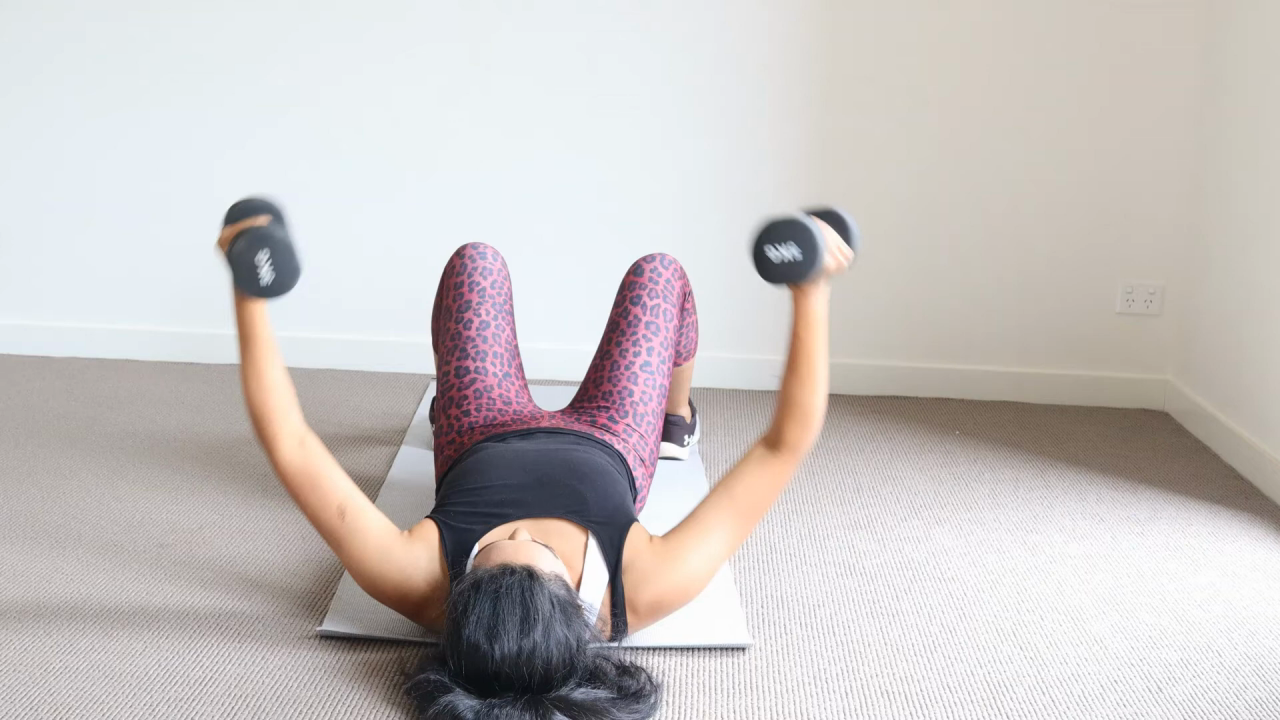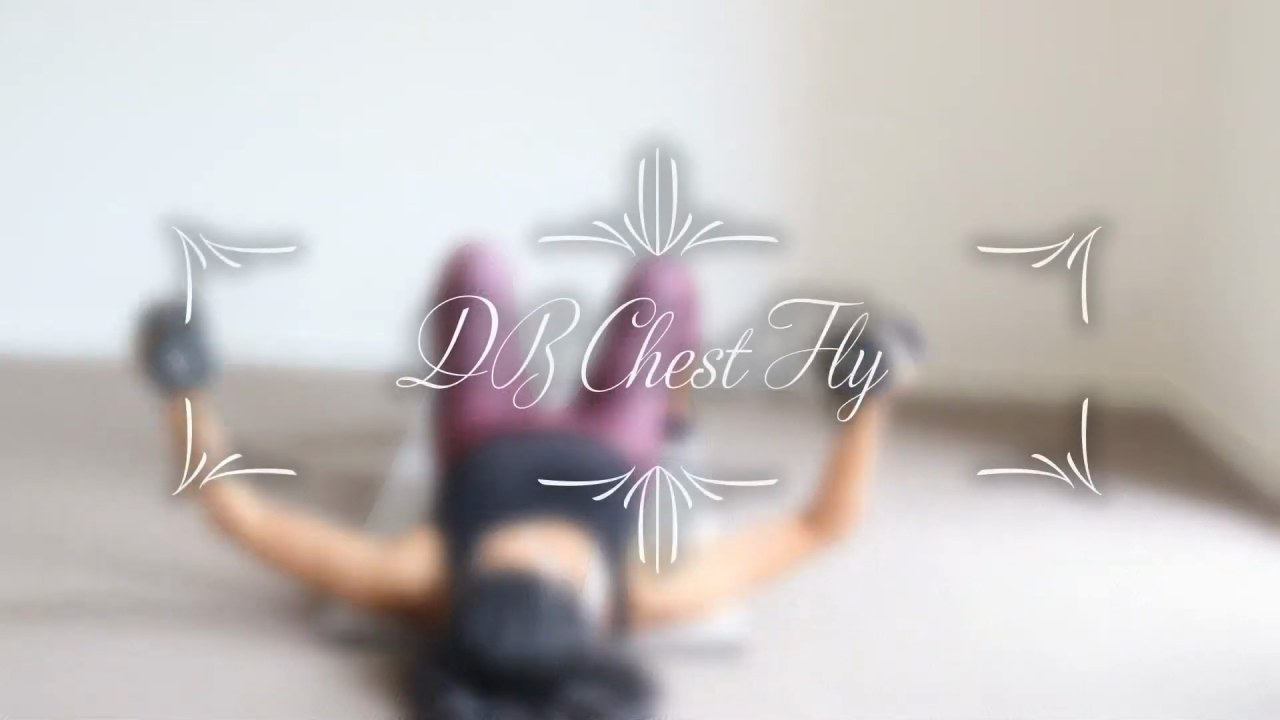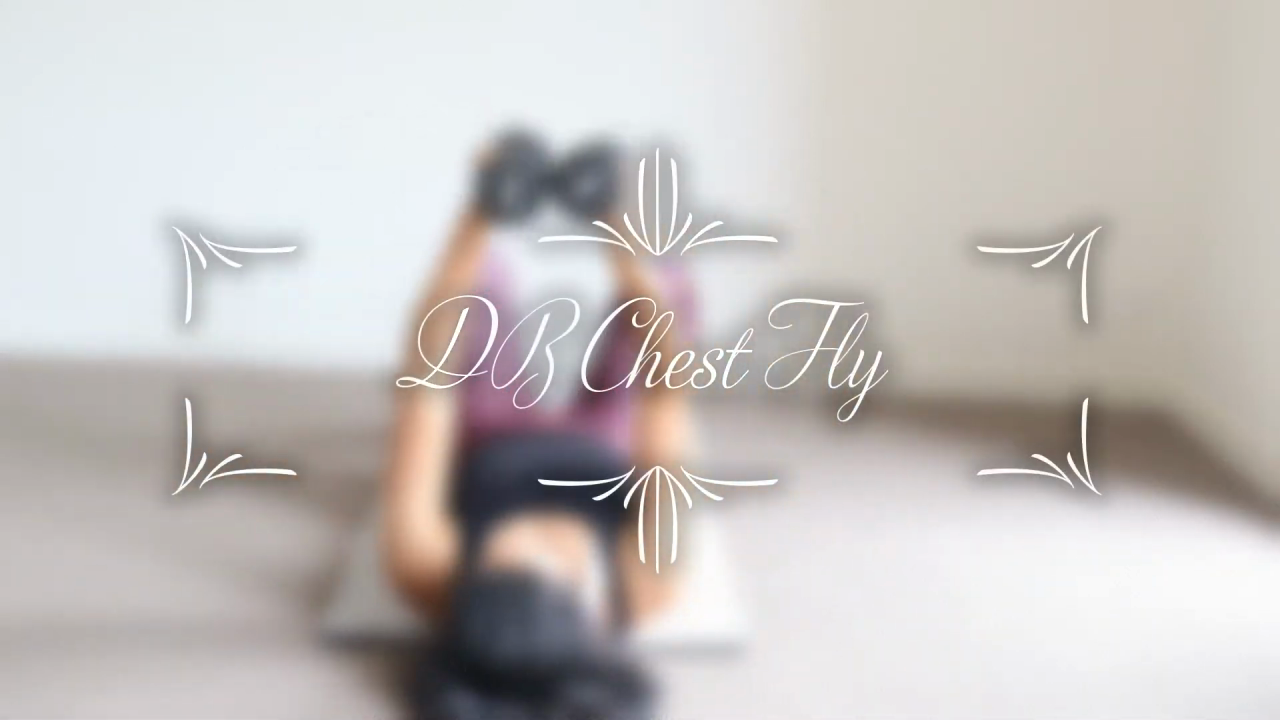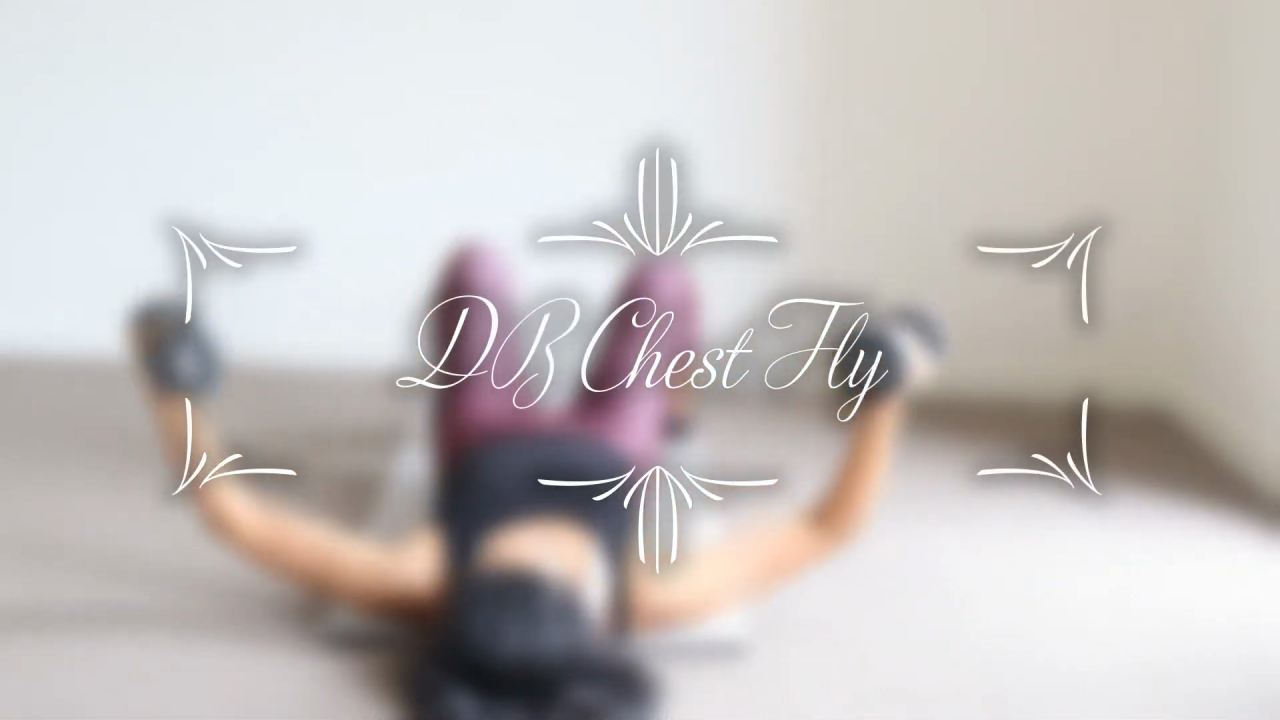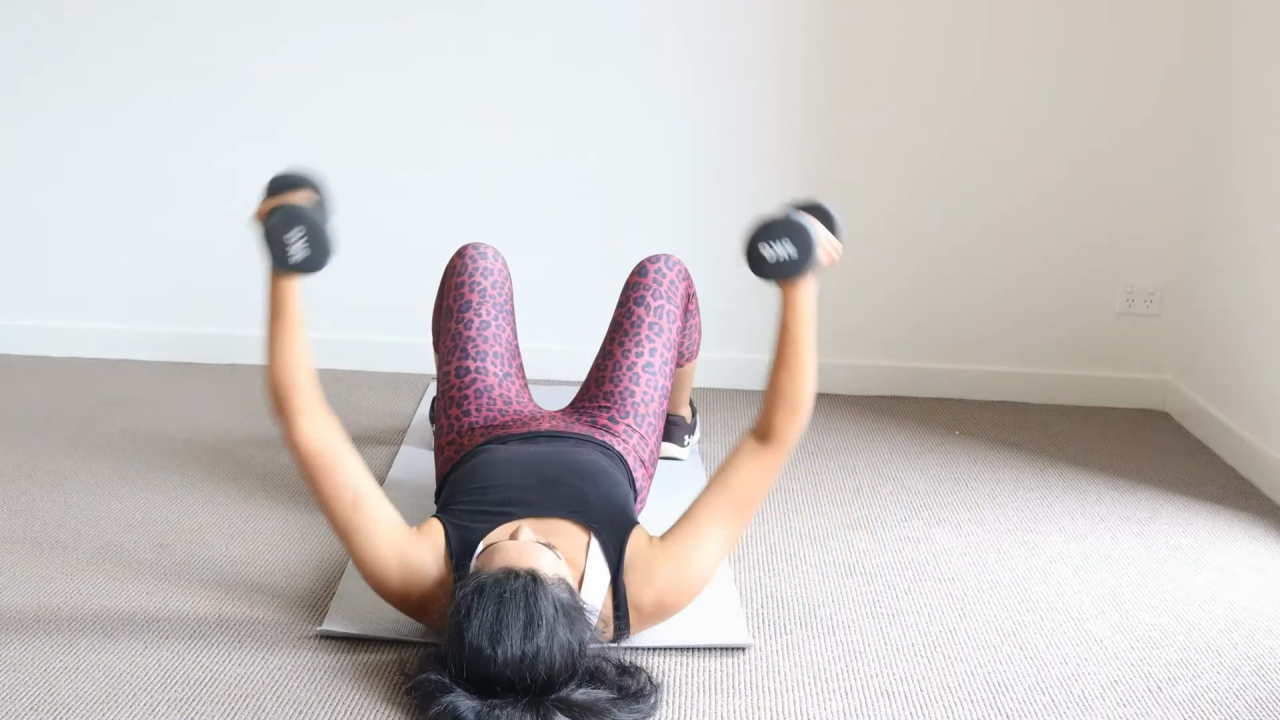
dt=1s
person 1, frame 1
left shoulder: (421, 582)
right shoulder: (640, 589)
left elbow: (289, 447)
right elbow: (786, 445)
left wrist: (250, 296)
right wrist: (810, 294)
left hip: (481, 449)
right hip: (605, 455)
left knee: (477, 261)
right knee: (658, 273)
right ankle: (674, 425)
person 1, frame 2
left shoulder: (423, 587)
right shoulder: (647, 600)
left elbow: (255, 523)
right elbow: (820, 525)
left wrist: (188, 404)
right wrist: (869, 404)
left hip: (484, 448)
right hip: (611, 452)
left knee: (476, 263)
right knee: (660, 278)
right ankle: (673, 419)
person 1, frame 3
left shoulder: (430, 574)
right shoulder: (639, 586)
left elbow: (424, 388)
right elbow: (664, 402)
left wrist: (477, 218)
left hip: (488, 446)
right hip: (604, 451)
left knee: (480, 270)
right knee: (667, 279)
person 1, frame 4
left shoulder: (426, 584)
right shoulder: (647, 599)
left elbow: (254, 529)
right elbow: (826, 530)
left wrist: (179, 411)
right wrist: (882, 408)
left hip: (487, 449)
right hip: (609, 453)
left knee: (476, 262)
right knee: (662, 278)
right ankle: (672, 417)
person 1, frame 5
left shoulder: (422, 581)
right shoulder: (646, 591)
left elbow: (306, 426)
right elbow: (771, 440)
left wrist: (286, 271)
right wrist: (799, 286)
left hip: (482, 450)
right hip: (604, 457)
left knee: (478, 258)
right knee: (662, 272)
right ankle: (677, 422)
